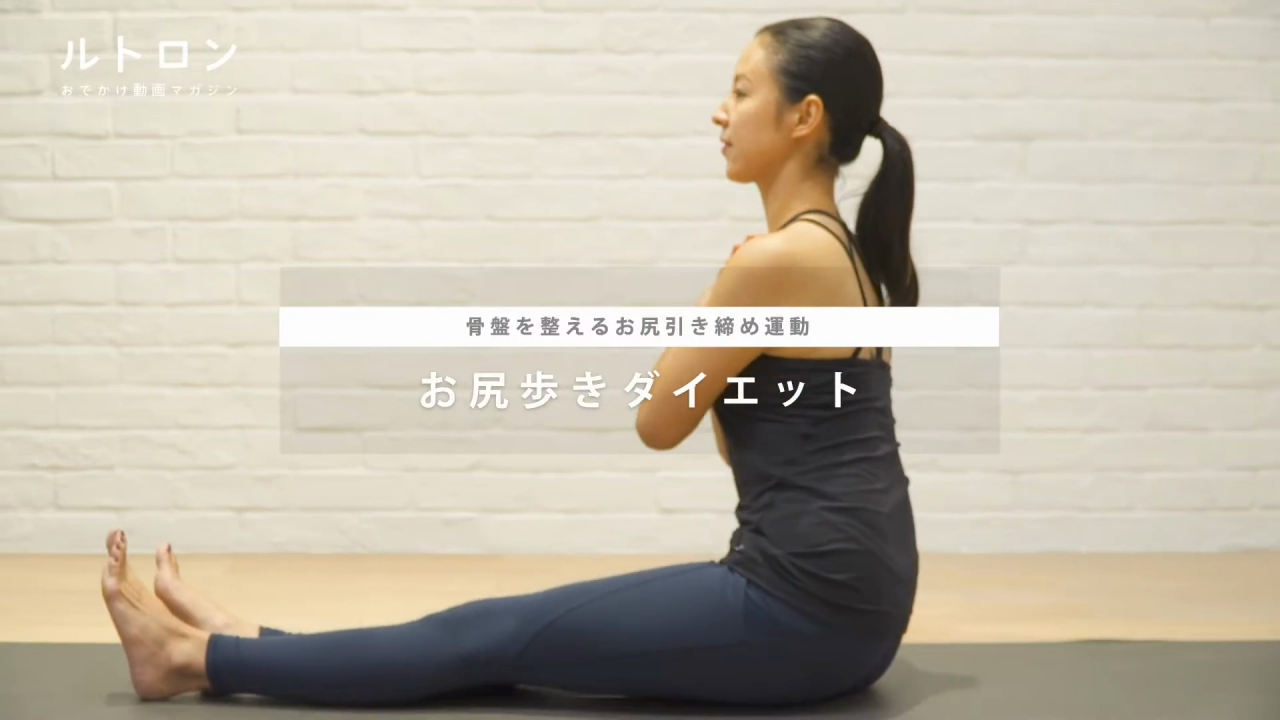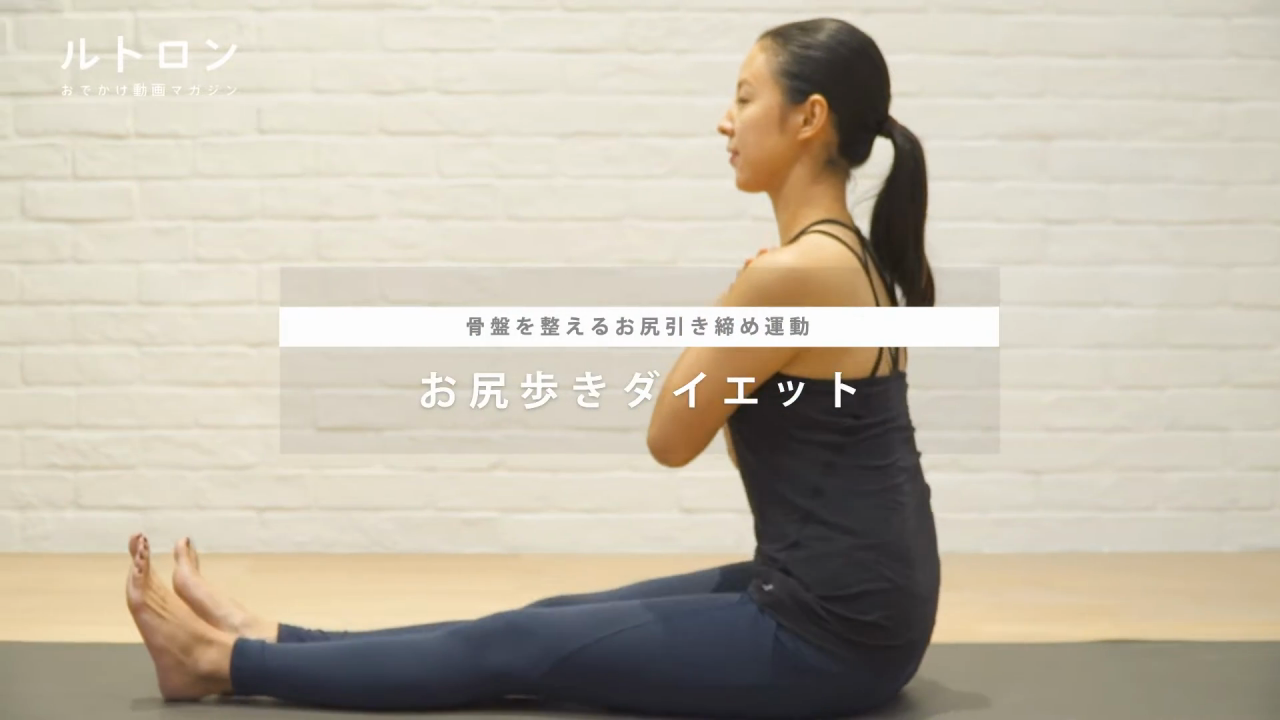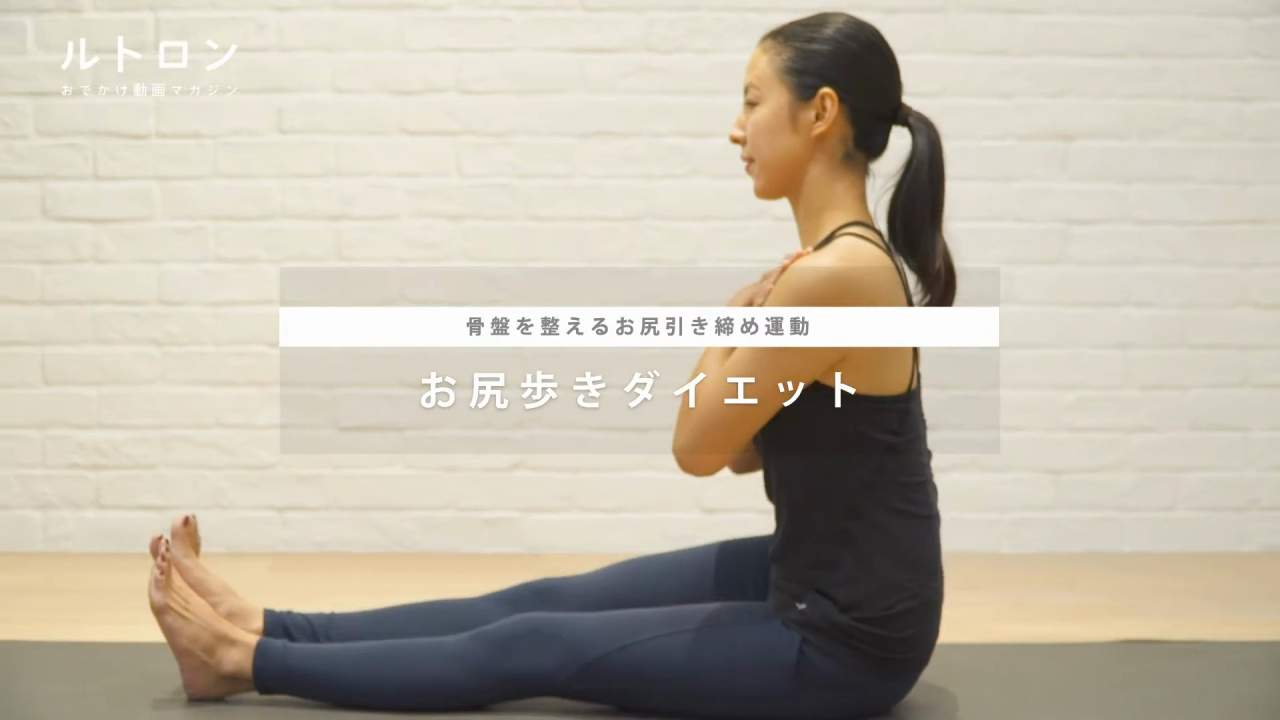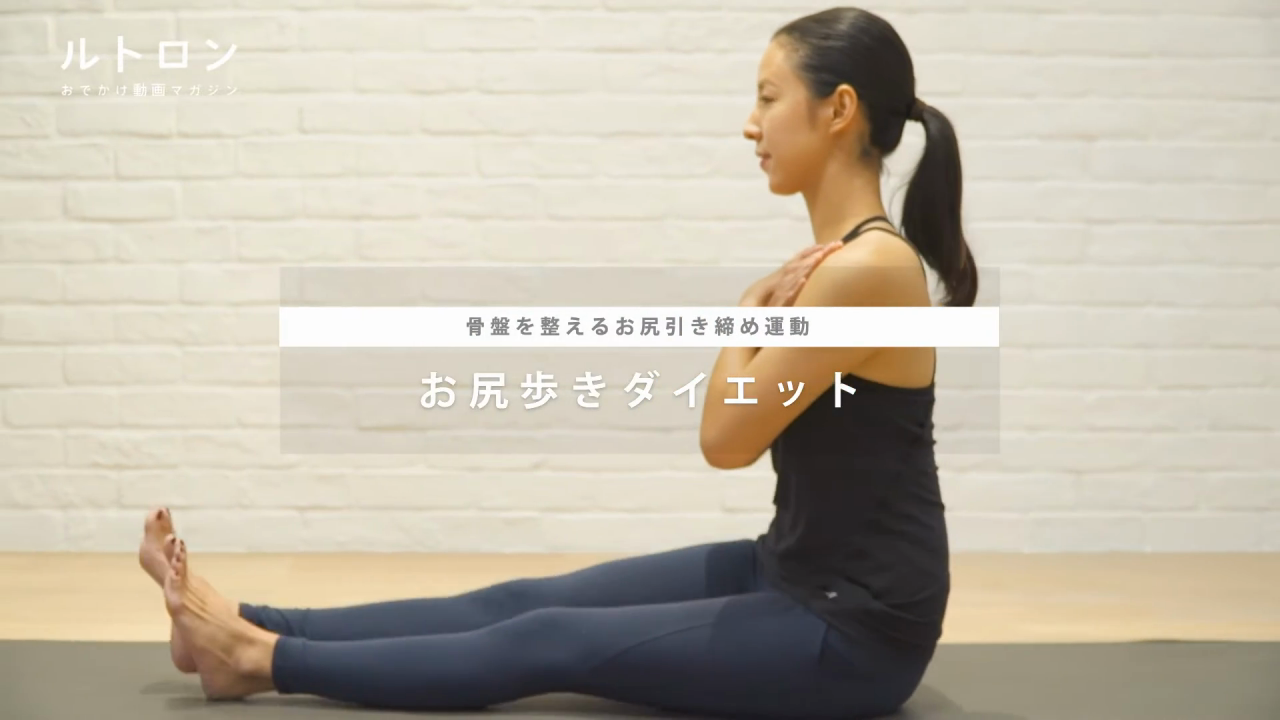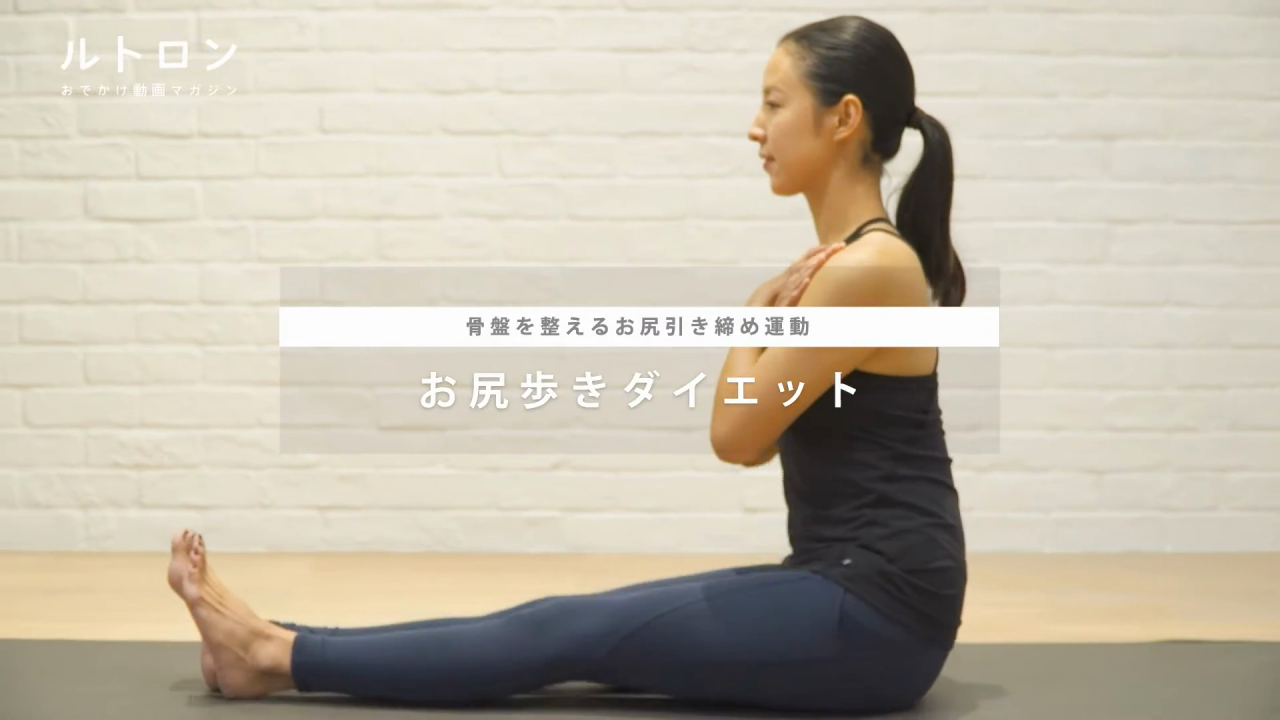
dt=0.3s
person 1, frame 1
left shoulder: (782, 256)
right shoulder: (833, 251)
left elbow: (659, 420)
left wrist: (705, 314)
left hip: (803, 605)
right hip: (837, 606)
left knee: (495, 633)
right knee: (525, 632)
person 1, frame 2
left shoulder: (795, 272)
right shoulder: (842, 261)
left elbow: (672, 438)
right elbow: (752, 443)
left hip: (827, 636)
right hip: (851, 609)
left knee: (514, 649)
right knee: (559, 620)
person 1, frame 3
left shoulder: (835, 275)
right shoulder: (845, 262)
left elbow: (697, 445)
right elbow: (742, 451)
left hip: (841, 645)
right hip: (814, 588)
left knee: (532, 651)
right knee: (552, 603)
person 1, frame 4
left shoulder: (869, 269)
right shoulder: (835, 263)
left elbow: (726, 439)
right elbow: (744, 431)
left wrist: (748, 315)
right wrist: (766, 318)
left hip: (856, 635)
right hip: (798, 583)
left knee: (546, 646)
right knee: (526, 602)
person 1, frame 5
left shoulder: (870, 268)
right shoulder: (837, 263)
left elbow: (736, 435)
right elbow: (760, 438)
left wrist: (757, 316)
right wrist: (774, 317)
left hip: (875, 617)
right hip: (833, 592)
left knee: (566, 632)
right knee: (561, 623)
